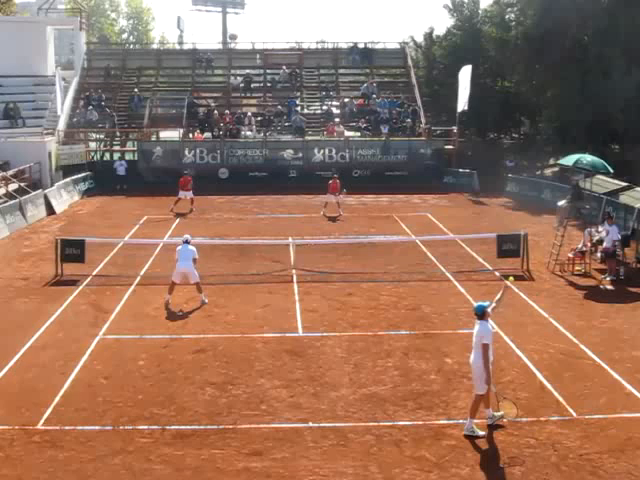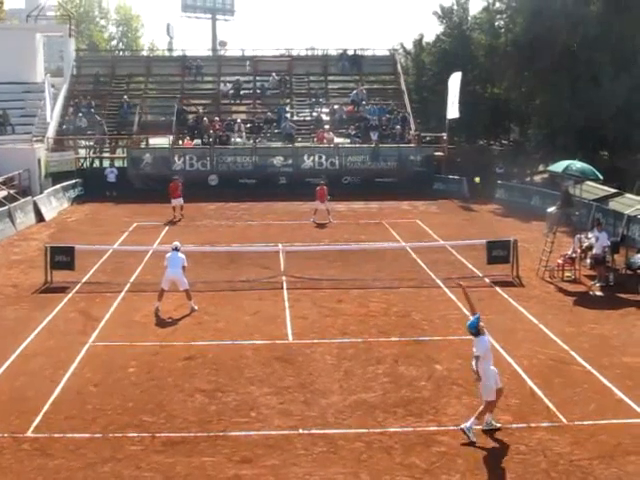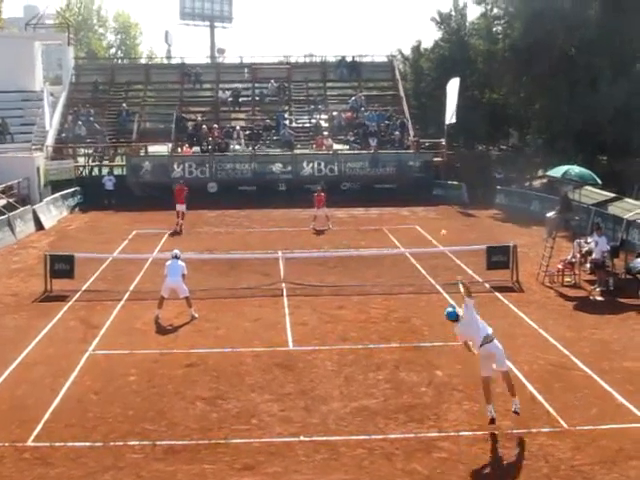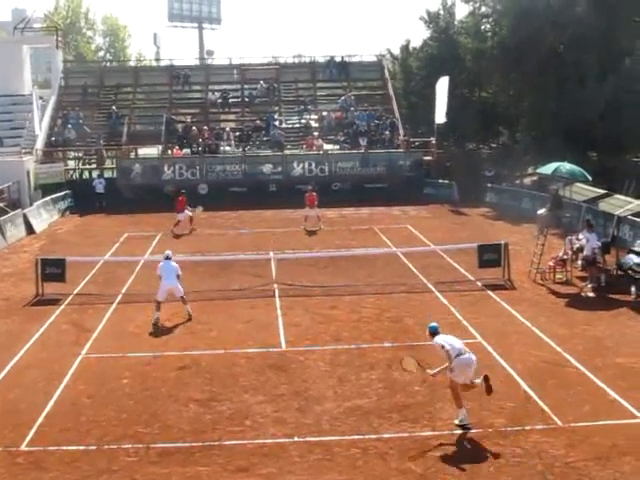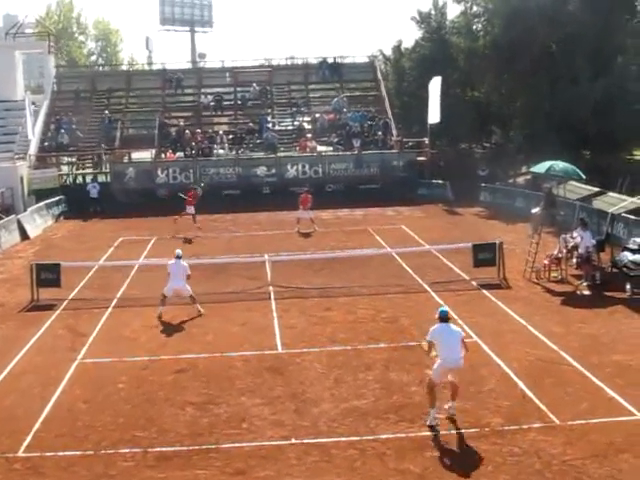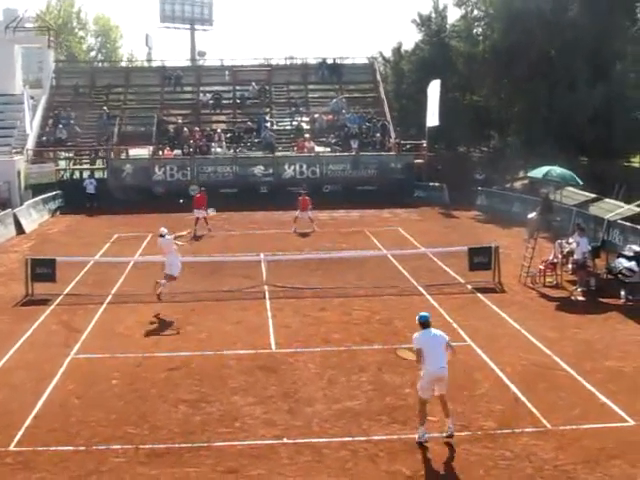
dt=0.5s
person 1, frame 1
left shoulder: (481, 322)
right shoulder: (485, 329)
left elbow: (493, 305)
right elbow: (485, 353)
left wrist: (503, 290)
right wrist: (488, 373)
left hip: (478, 362)
right hip: (480, 365)
left knee: (486, 389)
right knee: (480, 395)
left ankle: (491, 417)
right ankle: (469, 428)
person 1, frame 2
left shoulder: (478, 332)
right shoulder: (481, 344)
left elbow: (472, 309)
right elbow: (475, 364)
left wrist: (464, 291)
right wrist: (478, 374)
left hip: (488, 369)
right hip: (484, 373)
left knee: (499, 391)
right knee: (489, 403)
left ankle: (488, 422)
right ankle: (468, 426)
person 1, frame 3
left shoulder: (458, 330)
right shoulder: (467, 315)
right elbow: (468, 296)
left hip: (483, 351)
right hip: (493, 345)
left knee: (486, 381)
right knee: (507, 376)
left ankle: (491, 412)
right ankle: (515, 404)
person 1, frame 4
left shoulder: (437, 340)
right shoulder: (448, 337)
left elbow: (446, 349)
right elbow: (450, 363)
left wrist: (451, 365)
right wrist: (436, 371)
left hip: (460, 360)
right hip: (470, 358)
left knee: (453, 387)
right knee: (463, 388)
left ankle: (463, 418)
right ankle: (481, 381)
person 1, frame 5
left shoulder: (434, 329)
right shoulder: (457, 329)
left elbow: (428, 351)
right elbow: (466, 349)
left wrist: (434, 353)
left hip: (444, 362)
right hip: (458, 362)
left knee: (430, 386)
right knee: (453, 382)
left ankle: (433, 417)
right ankle: (451, 408)
person 1, frame 6
left shoulder: (417, 337)
right shoulder: (440, 334)
left elbow: (419, 360)
right elbow: (452, 350)
left wrist: (419, 362)
left hip: (428, 372)
right hip: (442, 371)
left knee: (422, 403)
right knee: (443, 399)
left ankle: (422, 434)
right ankle: (450, 428)
